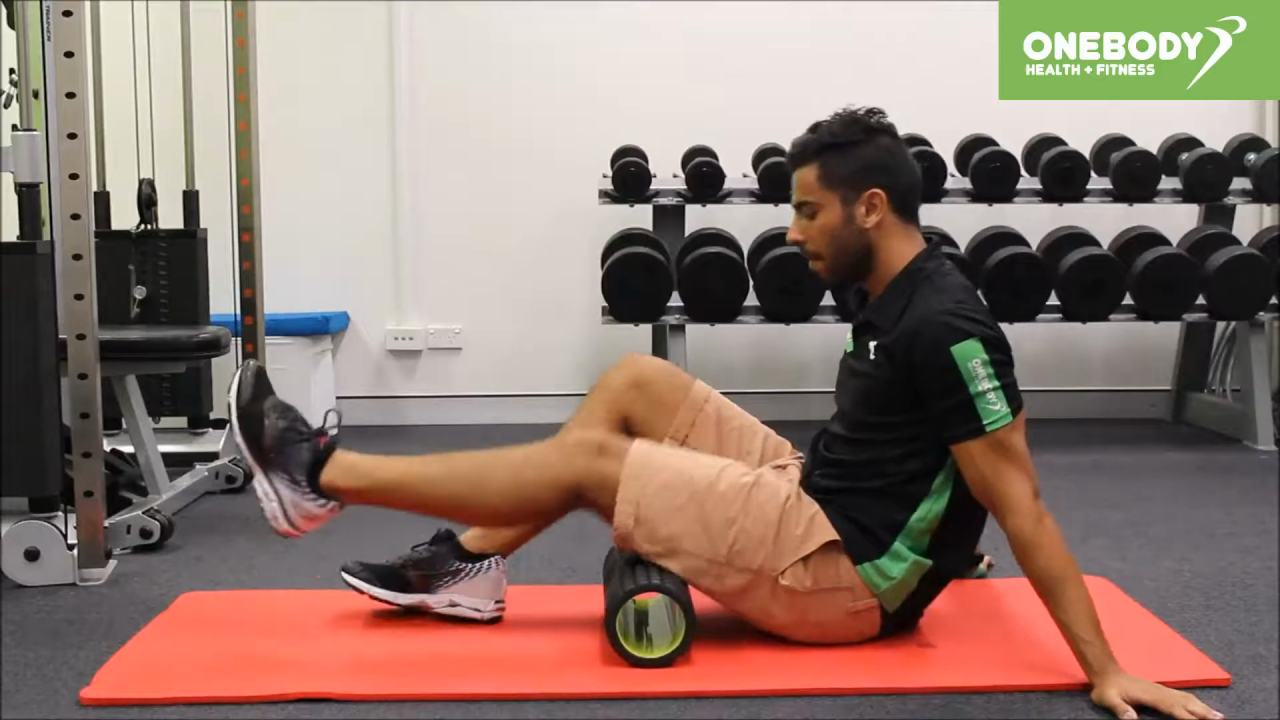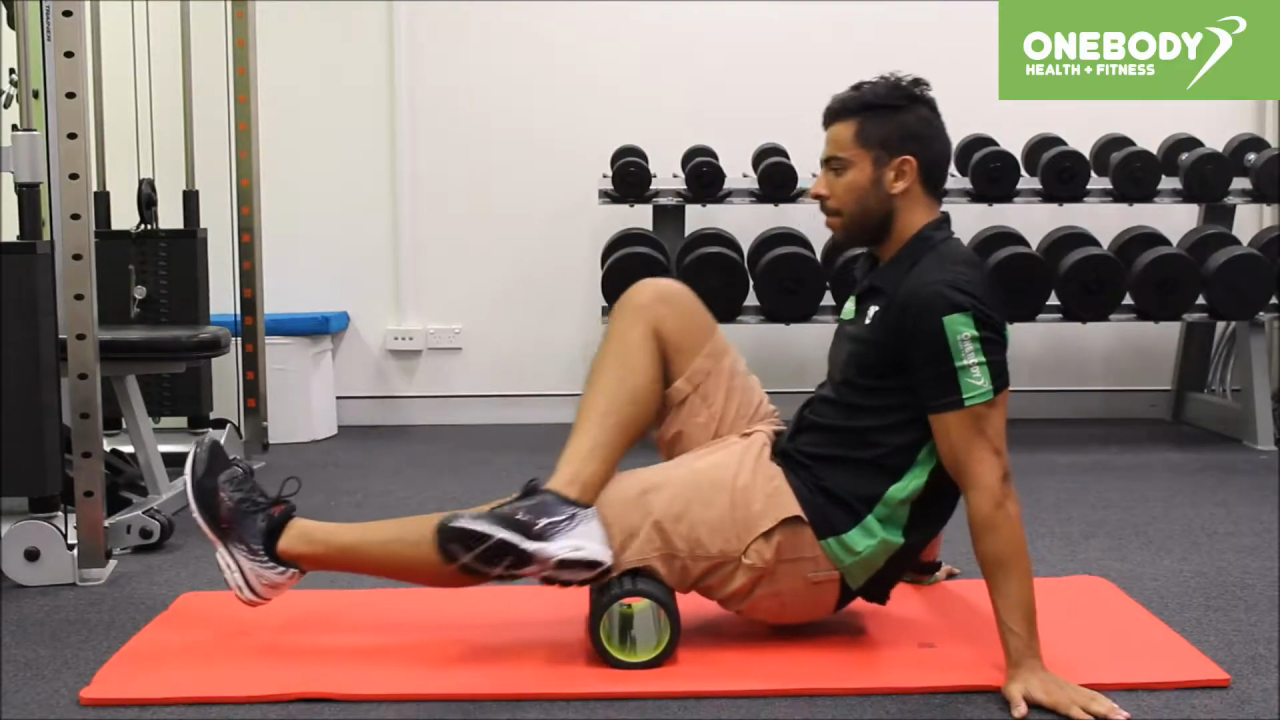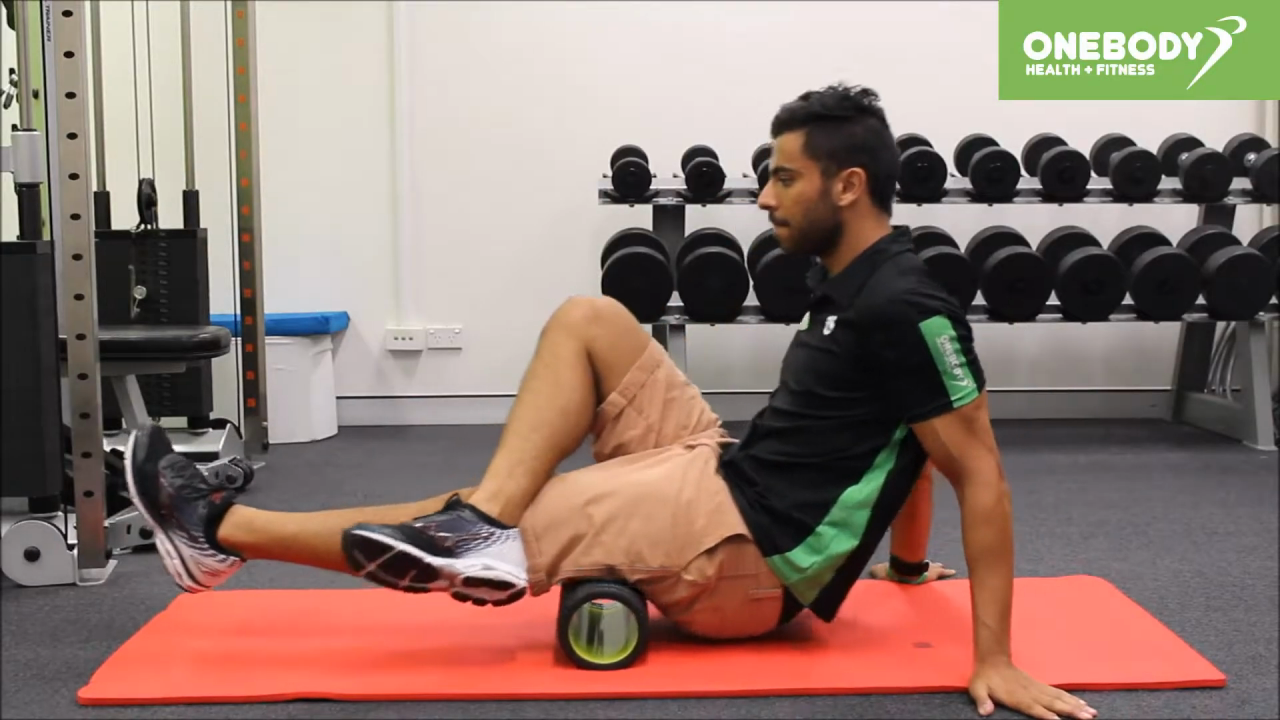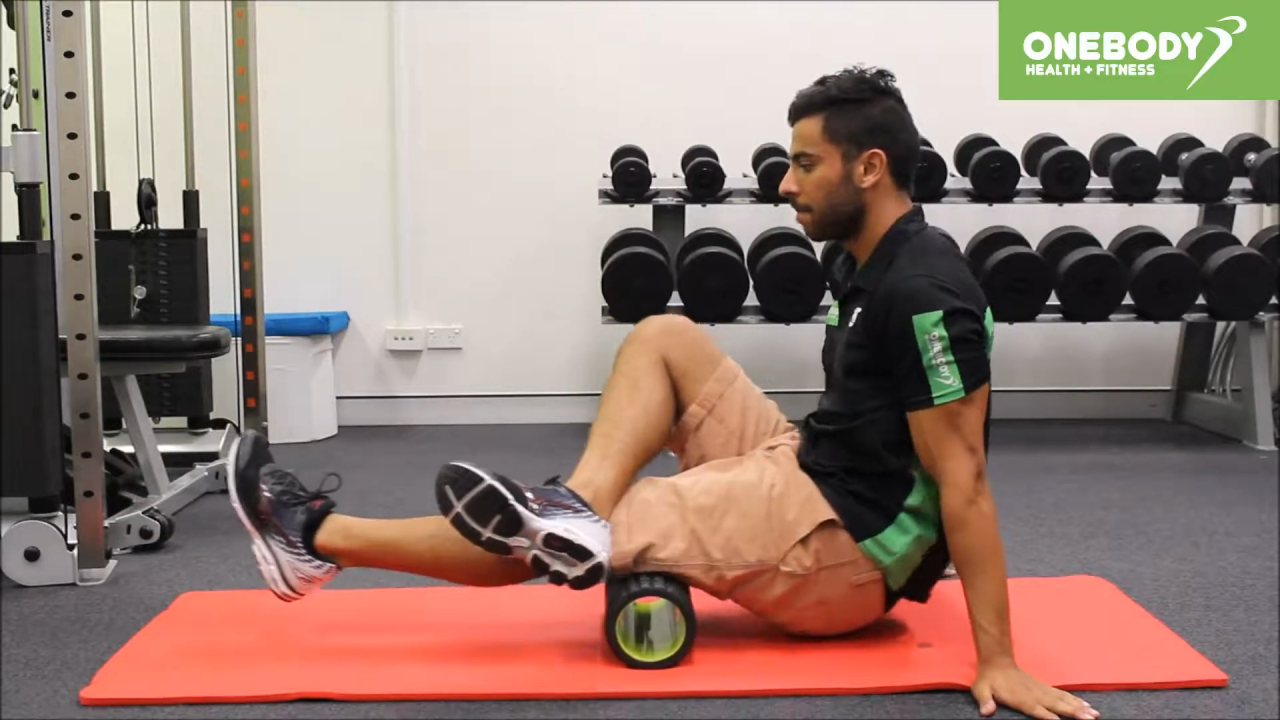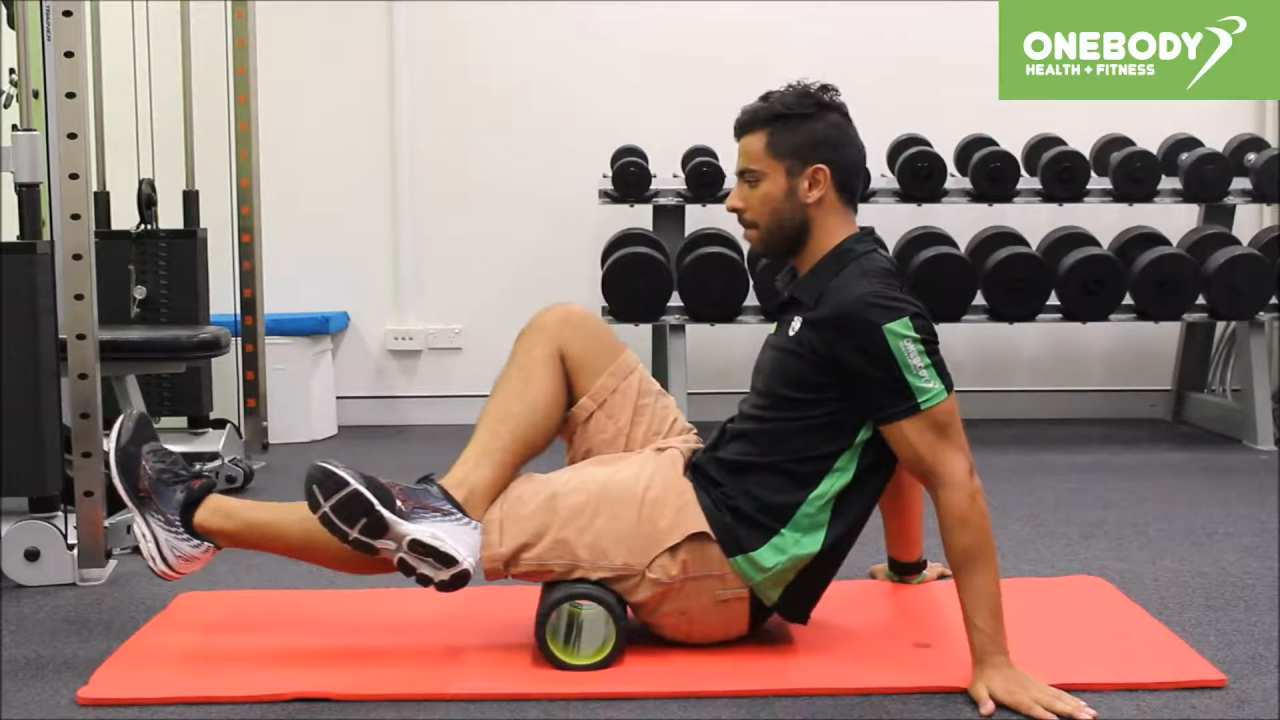
dt=1s
person 1, frame 1
left shoulder: (940, 325)
right shoulder: (892, 293)
left elbow: (1020, 502)
right elbow: (938, 463)
right wrist: (934, 538)
left hip: (837, 571)
right hip: (818, 503)
left knee: (581, 466)
right knee: (637, 383)
left ankle: (320, 473)
right ankle: (467, 565)
person 1, frame 2
left shoulder: (940, 298)
right shoulder: (898, 270)
left elbow: (987, 481)
right elbow: (914, 440)
right wrist: (911, 548)
left hip: (796, 537)
right hip: (777, 469)
right knee: (657, 305)
left ankle: (280, 543)
right ankle: (558, 515)
person 1, frame 3
left shoulder: (903, 307)
right shoulder: (853, 283)
left elbow: (981, 478)
right elbow: (896, 439)
right wrist: (906, 560)
left hip: (747, 556)
right hip: (731, 482)
left knee: (494, 534)
right knee: (588, 321)
left ankle: (224, 528)
right ankle: (480, 527)
person 1, frame 4
left shoulder: (920, 292)
right shoulder: (876, 265)
left elbow: (963, 479)
right wrist: (915, 550)
left hip: (839, 551)
right hip: (810, 484)
left knee: (546, 548)
right knee: (663, 338)
left ankle: (317, 536)
right ankle: (566, 513)
person 1, frame 5
left shoulder: (866, 309)
right shoulder: (826, 283)
left elbow: (955, 478)
right elbow: (884, 448)
right wrist: (905, 564)
left hip: (714, 556)
right hip: (704, 485)
left knee: (420, 544)
right knee: (565, 329)
left ankle: (196, 517)
right ankle: (443, 513)
